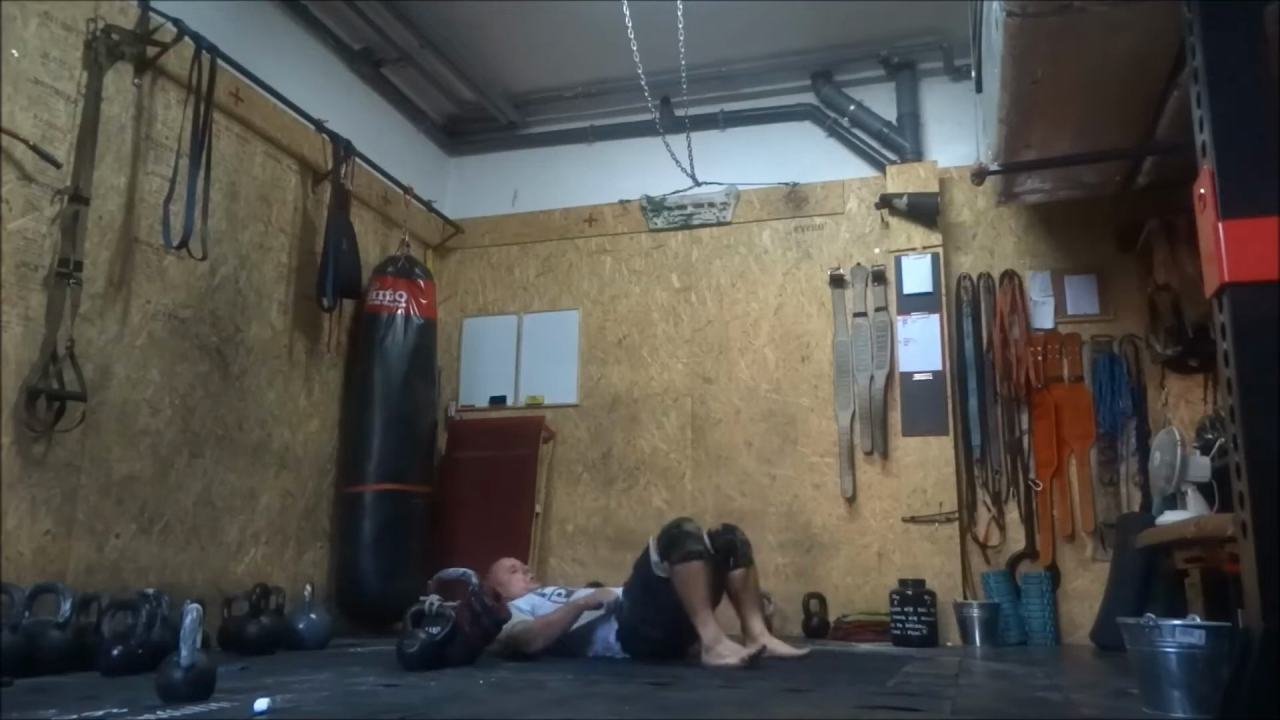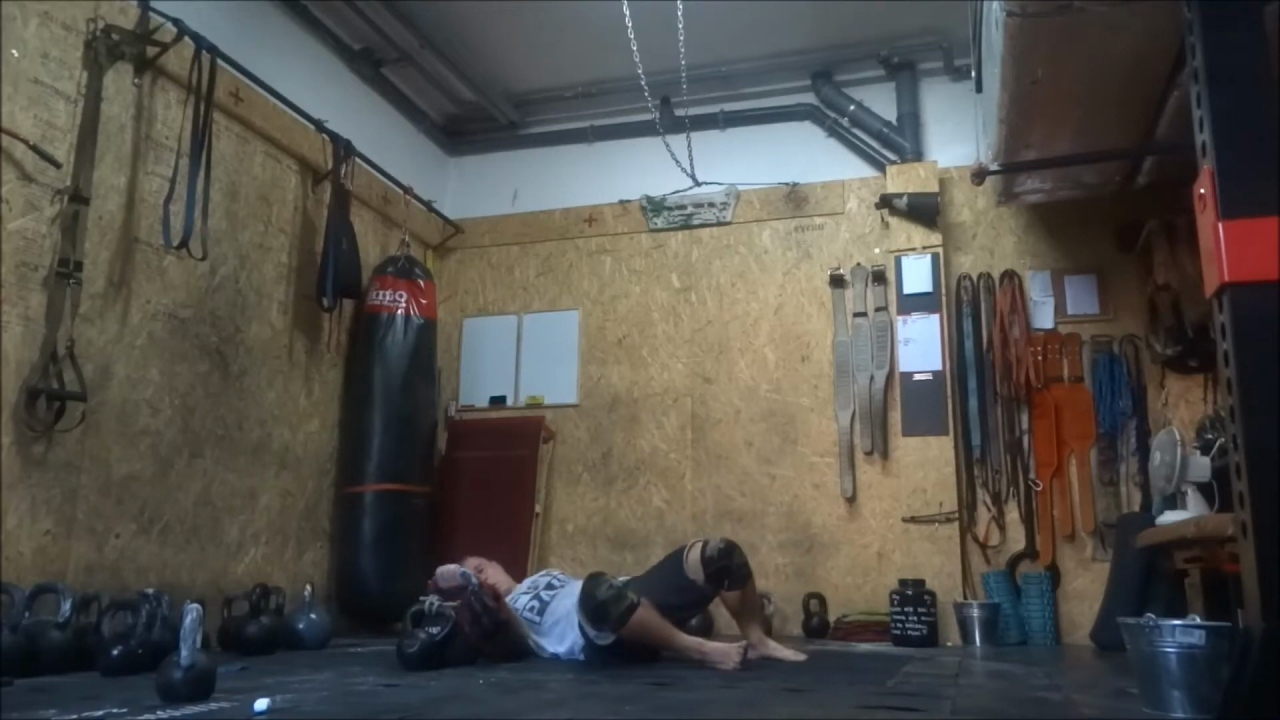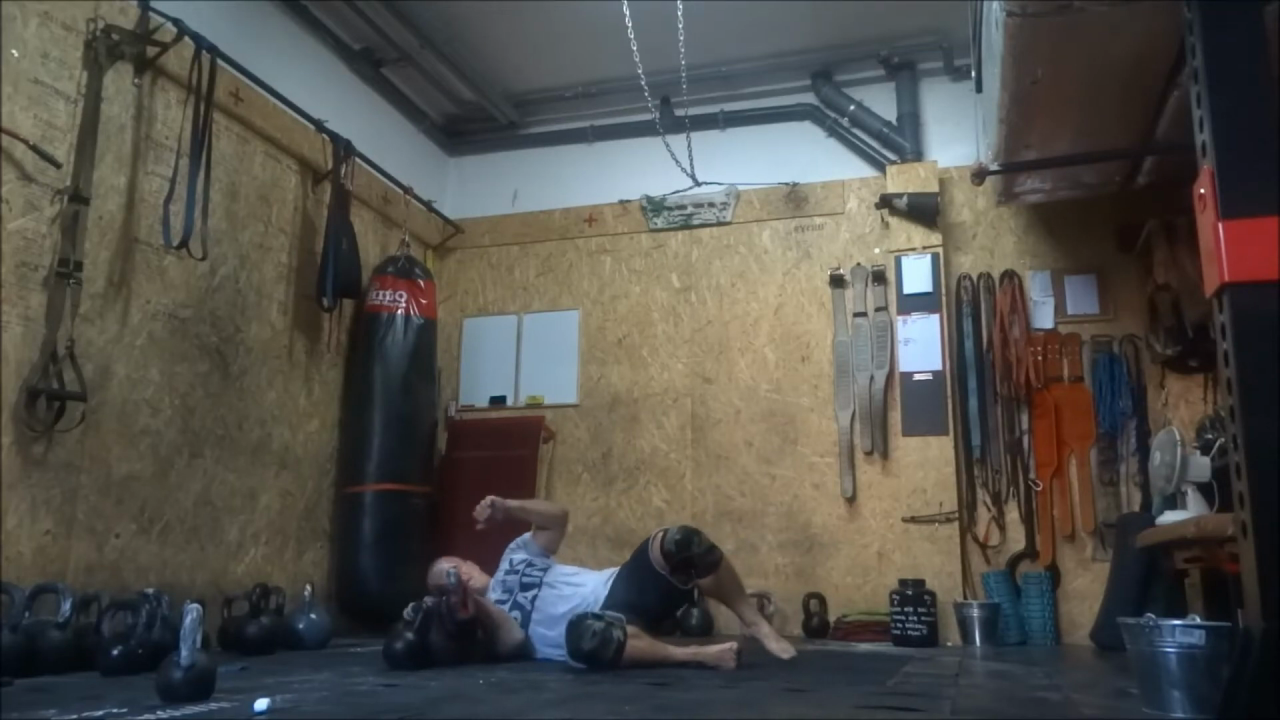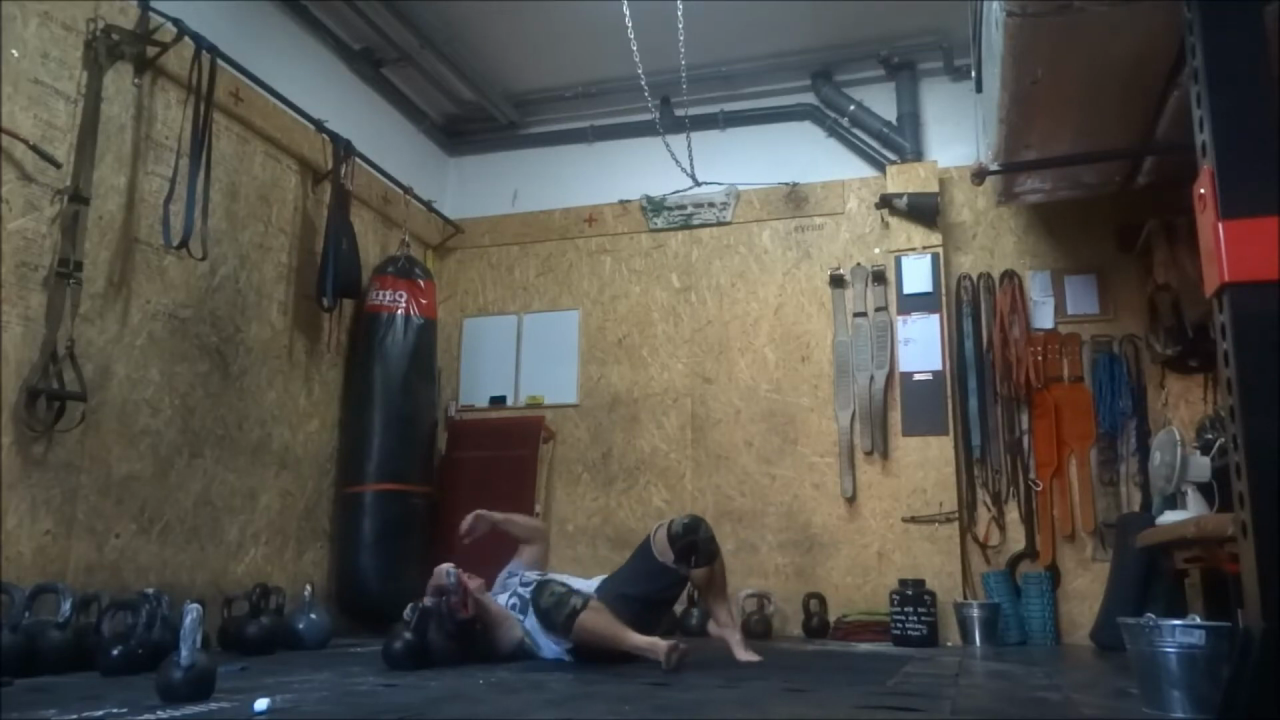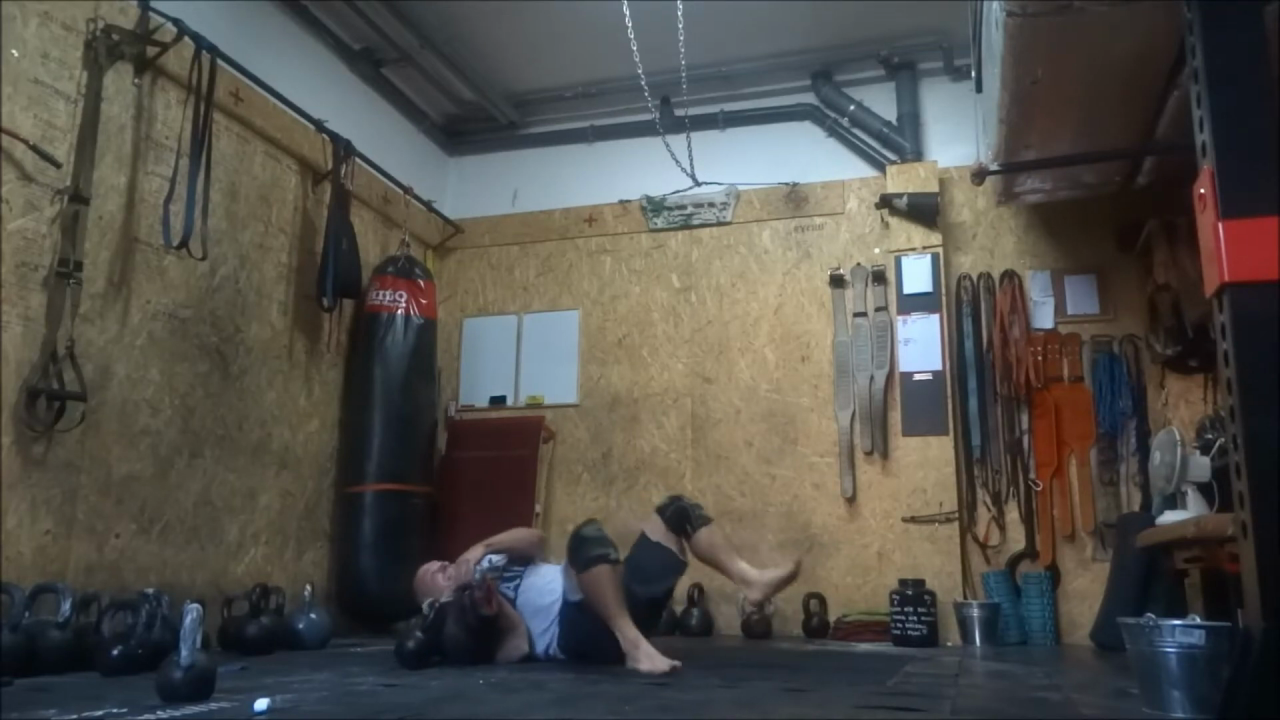
dt=1s
person 1, frame 1
left shoulder: (553, 597)
right shoulder: (512, 613)
right elbow: (527, 642)
right wrist: (583, 603)
left hip: (666, 623)
right hip: (630, 629)
left knee: (727, 538)
right knee: (682, 532)
left ankle: (758, 635)
right ankle: (713, 643)
person 1, frame 2
left shoulder: (546, 576)
right shoulder: (502, 613)
right elbow: (523, 630)
right wrist: (463, 590)
left hip: (632, 596)
right hip: (605, 643)
left knee: (720, 555)
right knee: (599, 589)
left ankle: (756, 640)
right ankle: (701, 650)
person 1, frame 3
left shoulder: (516, 557)
right shoulder: (487, 612)
left elbow: (557, 518)
right elbow: (514, 645)
left wrist: (505, 508)
right wrist: (469, 600)
left hip: (620, 587)
right hip: (599, 624)
left knee: (680, 542)
right knee: (583, 634)
left ankle: (753, 622)
right ankle: (697, 655)
person 1, frame 4
left shoulder: (509, 581)
right shoulder: (486, 616)
left elbow: (537, 534)
right elbow: (510, 637)
left wrist: (491, 519)
right wrist: (464, 596)
left hip: (615, 601)
right hip: (596, 638)
left knee: (688, 532)
right knee: (549, 594)
left ankle: (725, 626)
right ankle: (649, 646)
person 1, frame 5
left shoulder: (487, 565)
left elbow: (534, 540)
right elbow: (516, 648)
left wrist: (480, 548)
left hip: (624, 603)
right hip: (589, 632)
left knee: (675, 511)
right knee: (588, 535)
left ankle: (751, 580)
right ankle: (636, 646)
